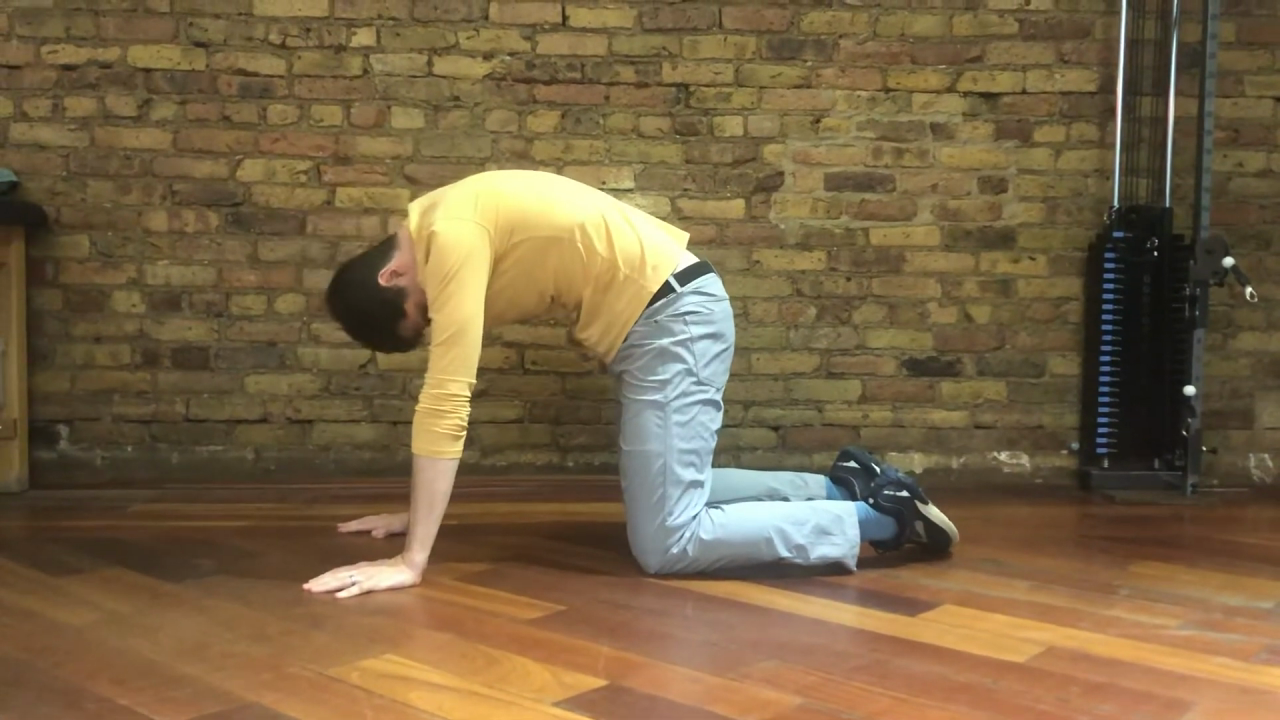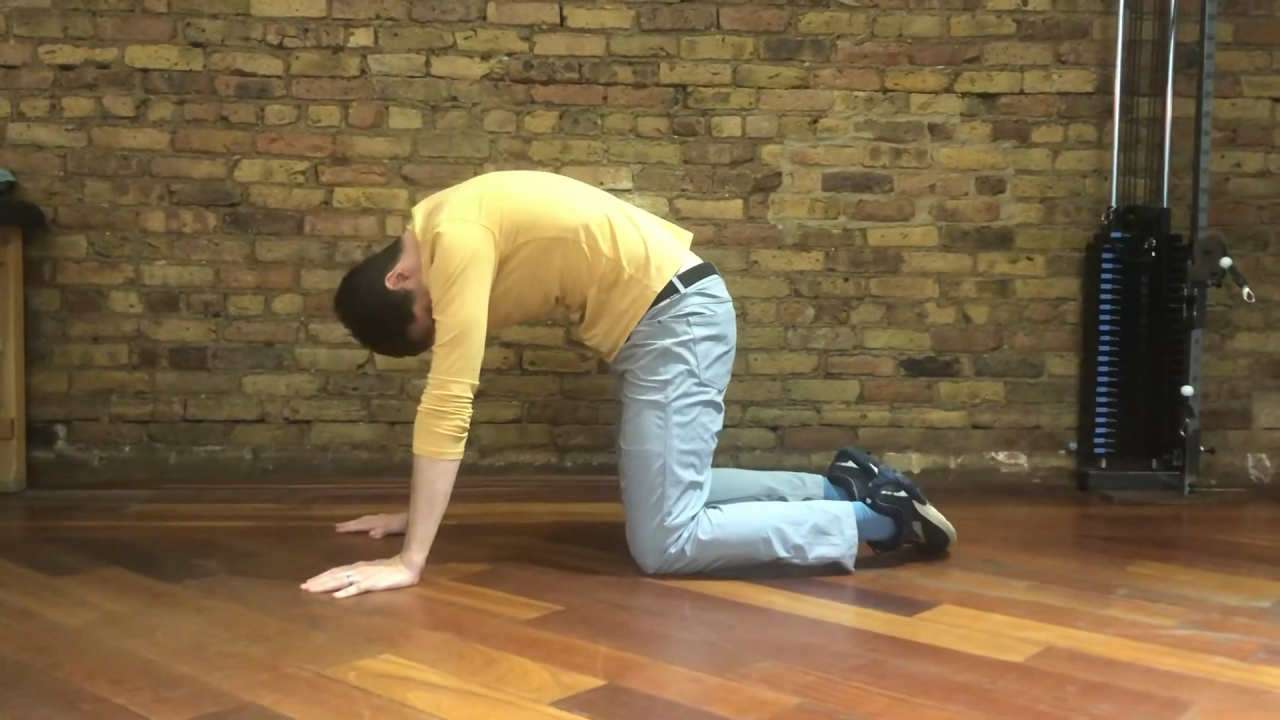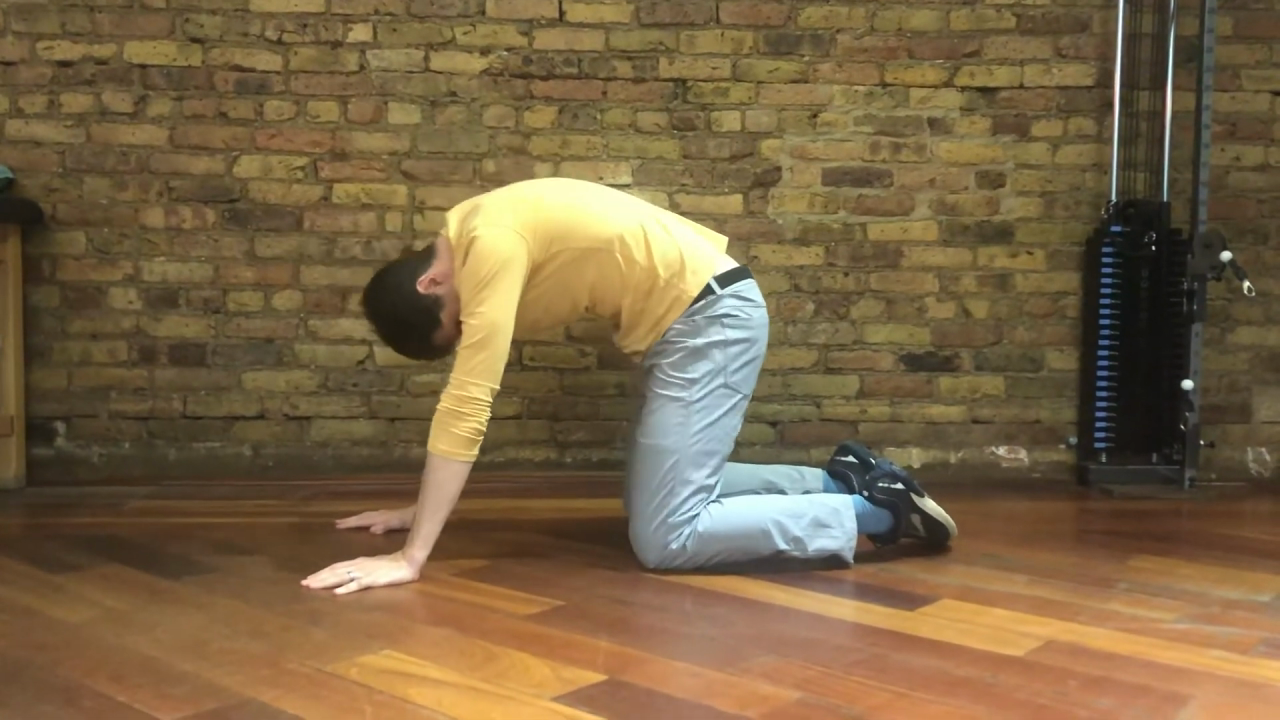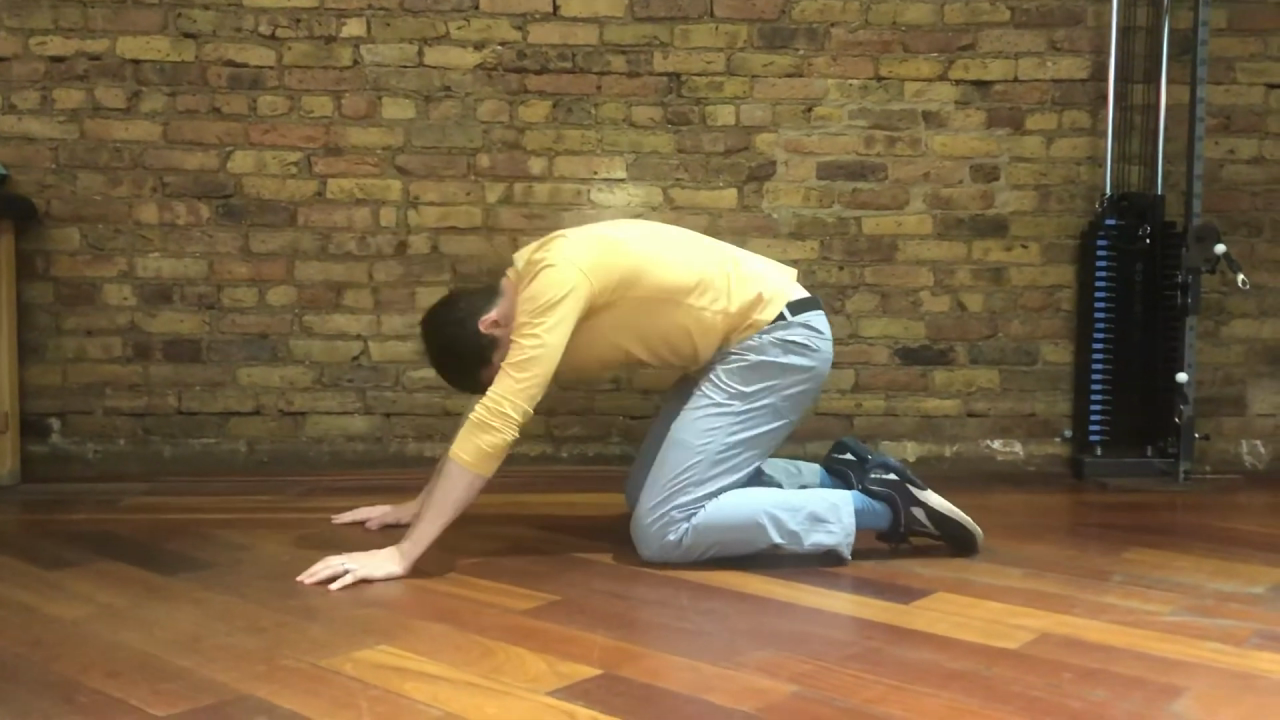
dt=0.5s
person 1, frame 1
left shoulder: (449, 237)
right shoulder: (445, 230)
left elbow: (446, 396)
right elbow: (446, 392)
left wrist: (411, 560)
right wrist: (417, 511)
left hip: (673, 314)
right hip: (659, 315)
left knee: (665, 545)
right knee: (667, 489)
left ankle: (875, 517)
right ankle: (840, 487)
person 1, frame 2
left shoulder: (453, 238)
right shoulder: (450, 232)
left elbow: (448, 399)
right elbow: (449, 395)
left wrist: (410, 560)
right wrist: (416, 511)
left hip: (676, 315)
right hip: (660, 316)
left knee: (665, 545)
right knee: (666, 490)
left ankle: (875, 518)
right ankle: (839, 489)
person 1, frame 3
left shoulder: (488, 245)
right shoulder: (475, 240)
left elbow: (467, 402)
right elbow: (467, 396)
left wrist: (410, 556)
right wrist: (418, 508)
left hip: (711, 313)
right hip: (688, 316)
left knee: (665, 539)
right knee: (663, 490)
left ankle: (873, 511)
right ankle: (837, 481)
person 1, frame 4
left shoulder: (554, 279)
right shoulder: (539, 286)
left elbow: (496, 420)
right elbow: (493, 408)
left wrist: (402, 553)
right wrist: (420, 504)
left hip: (784, 337)
right hip: (747, 339)
left knee: (662, 528)
right knee: (647, 493)
left ankle: (878, 508)
right ankle: (838, 476)
